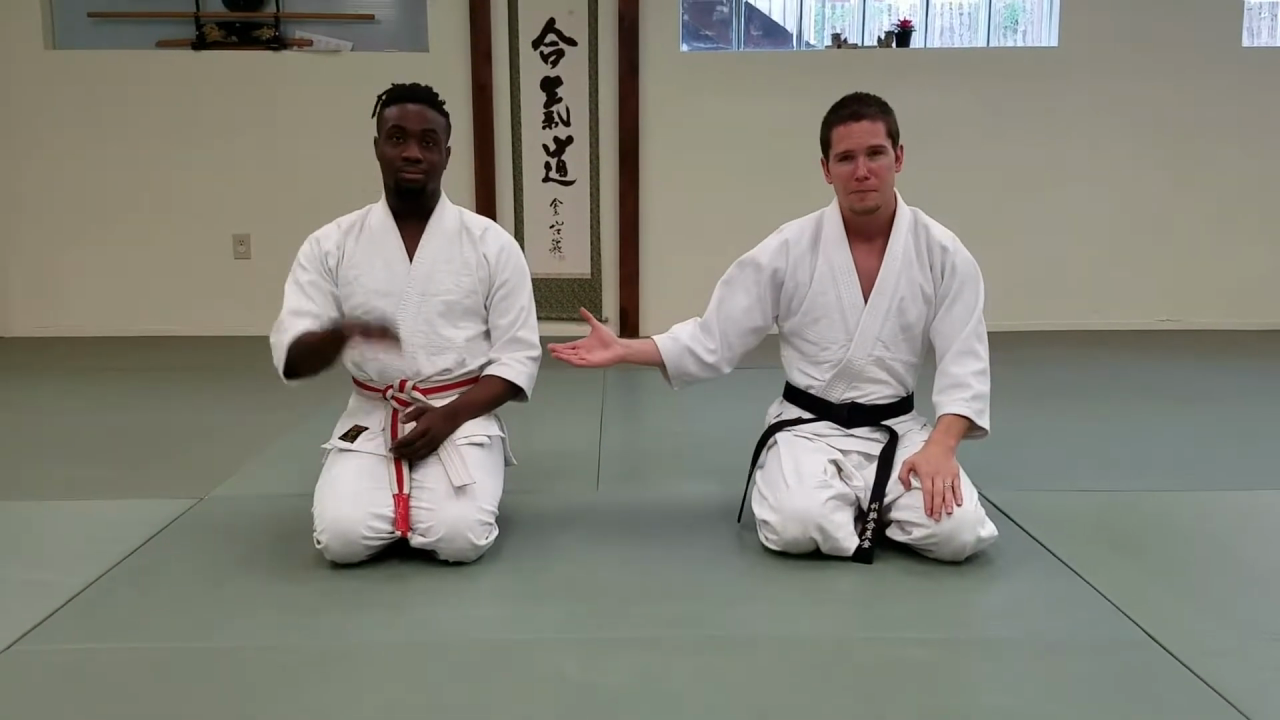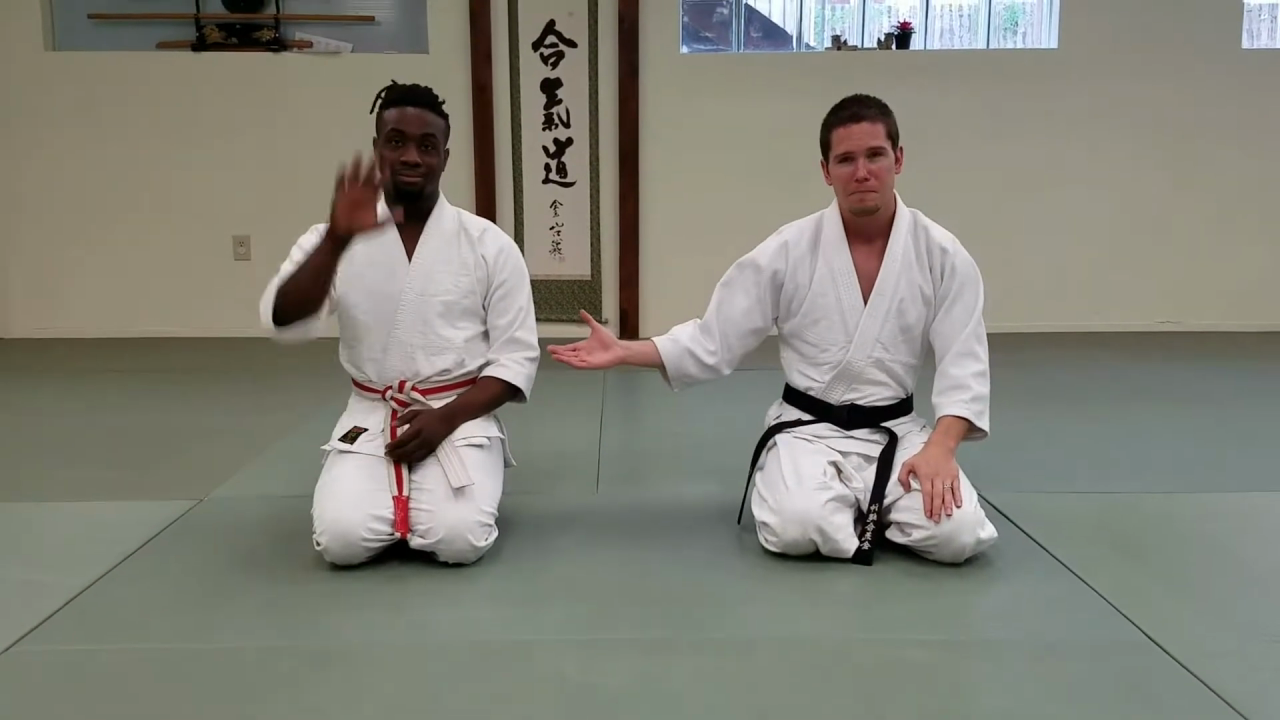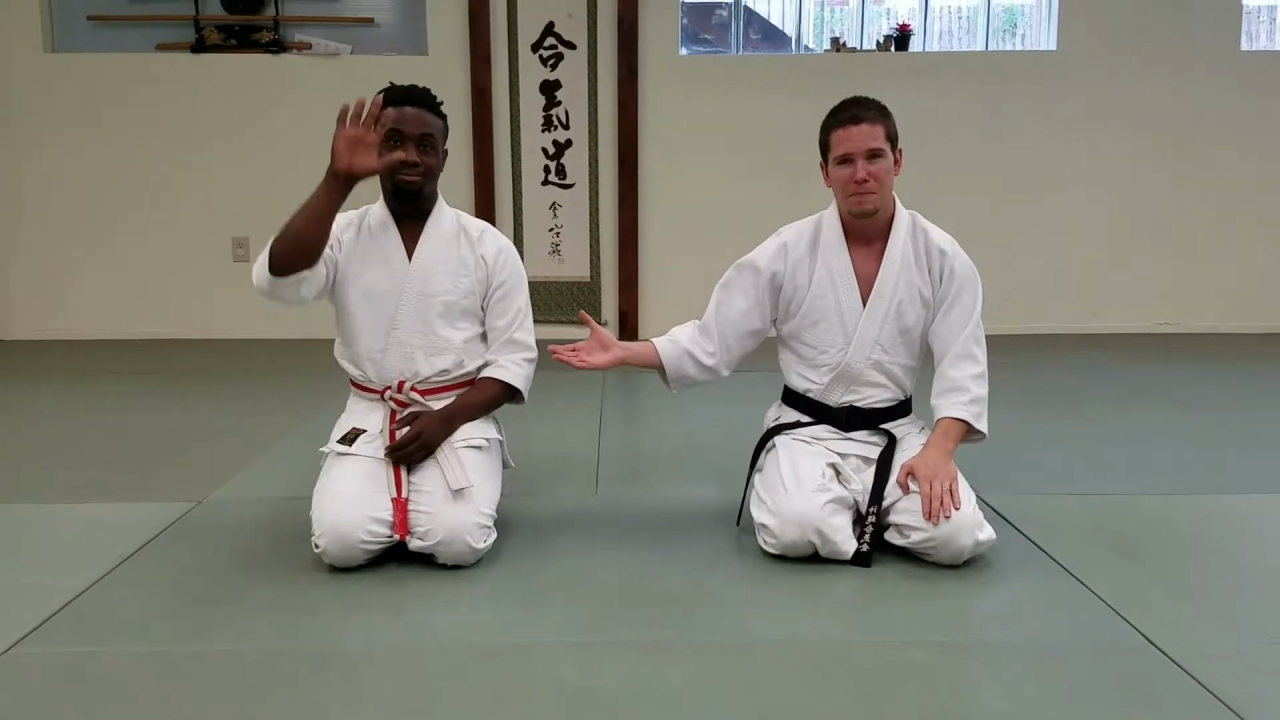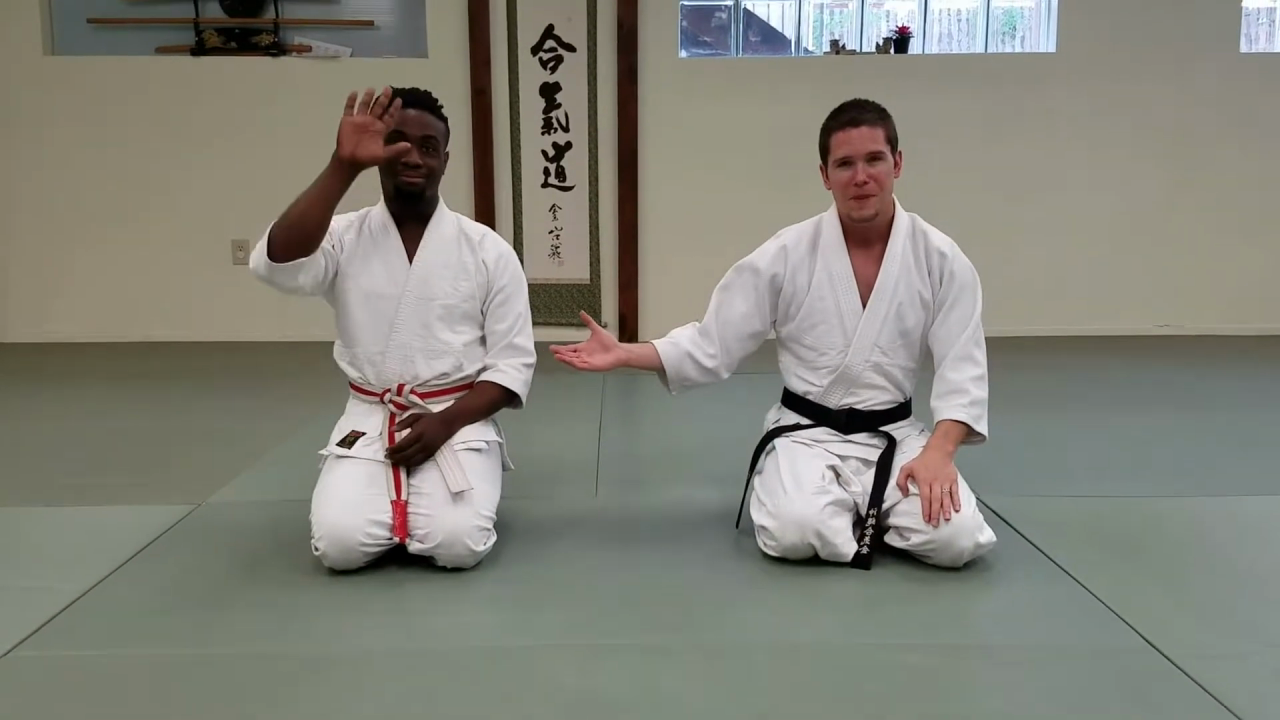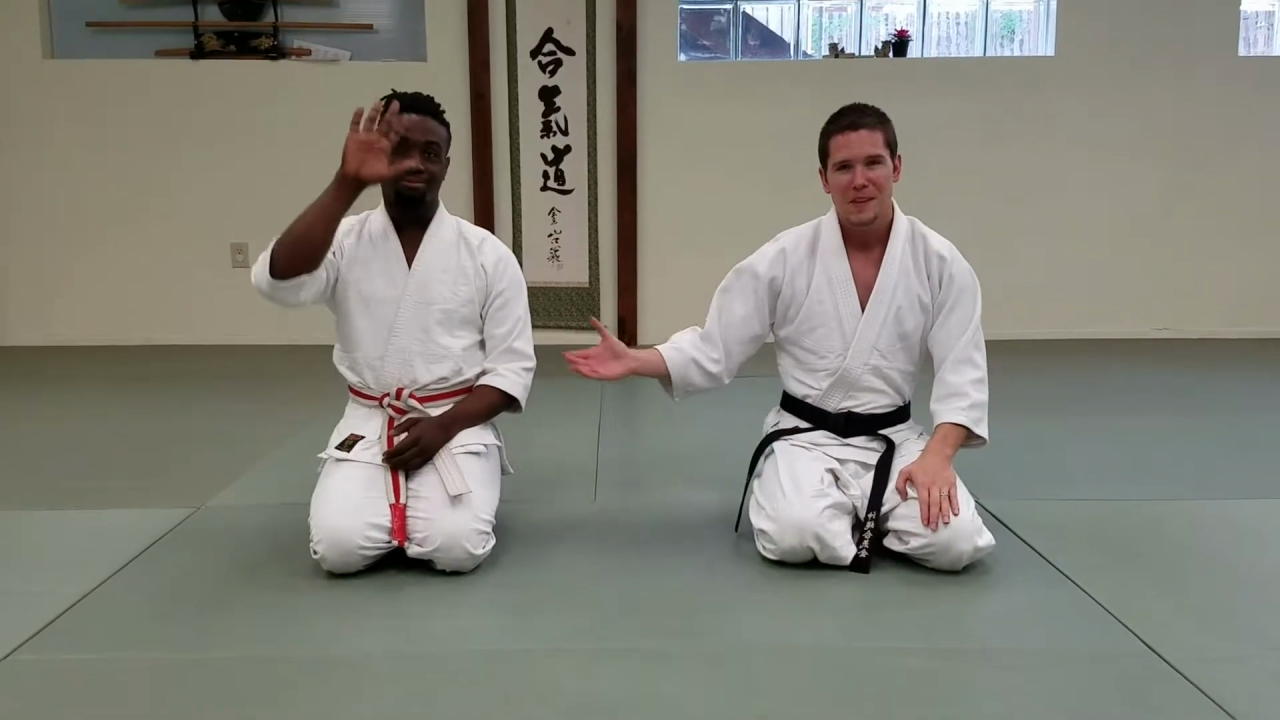
dt=0.1s
person 1, frame 1
left shoulder: (491, 244)
right shoulder: (333, 242)
left elbow: (518, 355)
right elbow: (291, 356)
left wrist: (448, 416)
right wrist: (341, 334)
left hip: (461, 417)
right hip: (369, 418)
left knee: (459, 539)
right knee: (342, 538)
left ankle: (437, 494)
right ankle: (400, 498)
person 1, frame 2
left shoulder: (489, 245)
right shoulder: (330, 242)
left elbow: (517, 356)
right elbow: (281, 320)
left wrist: (446, 418)
right wrist: (337, 240)
left hip: (459, 418)
right hip: (367, 418)
left knee: (458, 540)
right knee: (342, 540)
left ankle: (441, 492)
right ankle: (400, 500)
person 1, frame 3
left shoulder: (488, 246)
right shoulder: (339, 237)
left elbow: (514, 357)
right elbow: (277, 278)
left wrist: (443, 420)
right wrist: (338, 178)
left hip: (457, 419)
right hip: (369, 419)
left knee: (458, 542)
right knee: (340, 542)
left ankle: (435, 495)
right ankle: (392, 498)
person 1, frame 4
left shoulder: (488, 250)
right shoulder: (340, 238)
left elbow: (513, 363)
right elbow: (274, 265)
left wrist: (445, 422)
right wrist: (341, 168)
left hip: (457, 421)
right hip: (368, 421)
left knee: (458, 544)
right knee: (340, 545)
left ankle: (434, 497)
right ankle: (390, 501)
person 1, frame 5
left shoulder: (487, 255)
right shoulder: (338, 240)
left elbow: (511, 365)
right elbow: (277, 281)
left wrist: (443, 426)
right wrist: (346, 184)
left hip: (456, 425)
right hip: (367, 425)
left knee: (455, 547)
right knee: (339, 548)
left ankle: (439, 499)
right ankle: (393, 505)
person 2, frame 1
left shoulder: (942, 253)
right shoulder: (787, 249)
left elbow: (965, 362)
right elbow: (713, 339)
left wrist: (940, 447)
right wrist: (622, 350)
left hip: (897, 429)
right hip: (809, 427)
left knee: (957, 532)
right knee: (797, 526)
left ankle: (868, 505)
right ankle: (858, 506)
person 2, frame 2
left shoulder: (941, 255)
right shoulder: (787, 250)
left elbow: (964, 364)
right elbow: (712, 340)
left wrist: (940, 449)
right wrist: (622, 351)
left hip: (897, 431)
right hip: (809, 429)
left knee: (958, 534)
right knee: (797, 527)
left ankle: (864, 507)
right ankle: (847, 504)
person 2, frame 3
left shoulder: (941, 257)
right shoulder: (786, 252)
left elbow: (963, 365)
right elbow: (712, 341)
left wrist: (938, 450)
right wrist: (622, 352)
left hip: (895, 432)
right hip: (808, 430)
left knee: (956, 536)
right knee: (796, 530)
left ankle: (862, 509)
right ankle: (849, 509)
person 2, frame 4
left shoulder: (940, 259)
right shoulder: (785, 254)
left elbow: (963, 368)
right elbow: (711, 343)
left wrist: (938, 452)
right wrist: (623, 354)
left hip: (895, 435)
right hip: (807, 433)
left knee: (956, 538)
right knee: (796, 531)
left ankle: (862, 512)
right ankle: (851, 511)
person 2, frame 5
left shoulder: (942, 263)
right shoulder: (784, 258)
left elbow: (963, 371)
right elbow: (713, 346)
left wrist: (938, 457)
right wrist: (634, 361)
left hip: (894, 438)
right hip: (804, 436)
left knee: (955, 544)
right knee: (791, 536)
left ankle: (860, 518)
right ankle: (845, 515)
